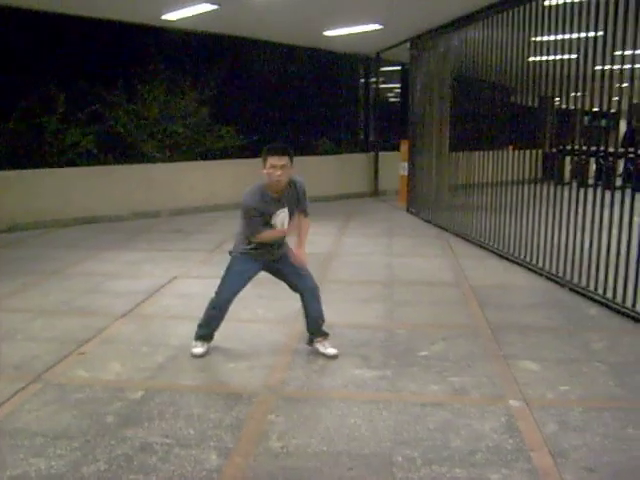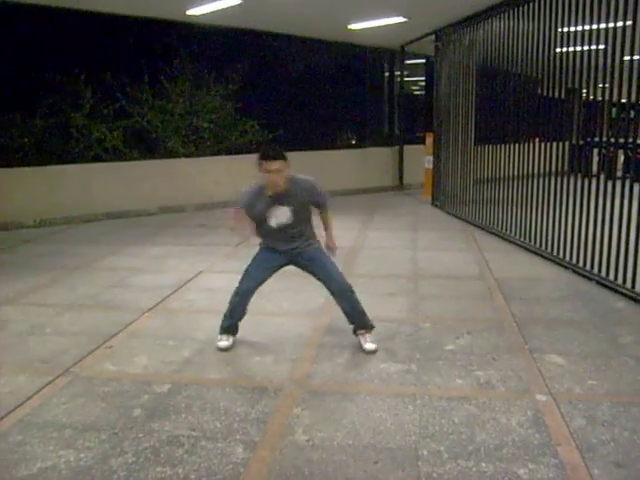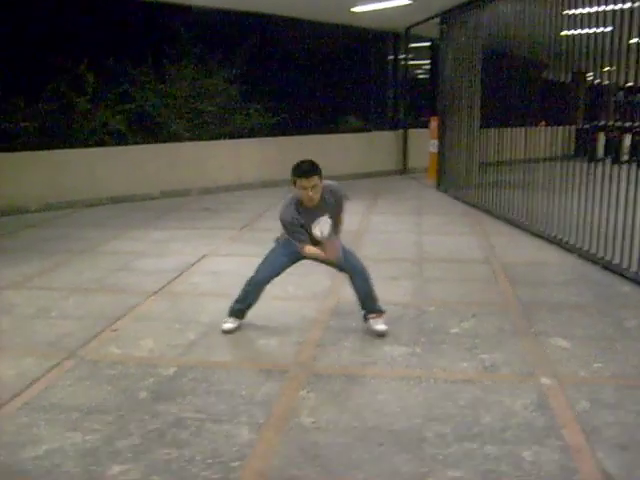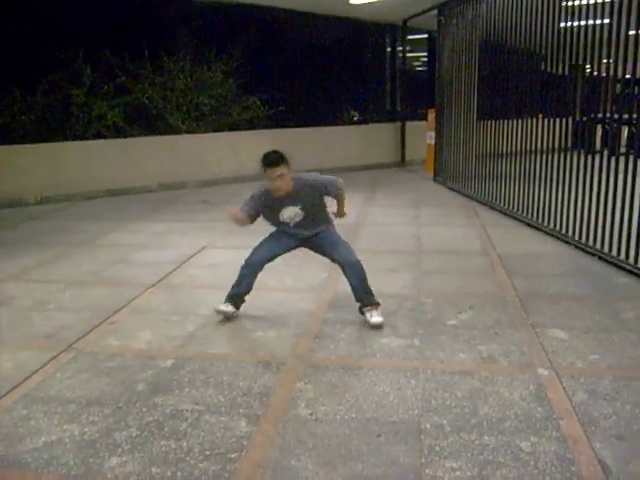
dt=0.4s
person 1, frame 1
left shoulder: (296, 187)
right shoulder: (252, 199)
left elbow: (302, 217)
right elbow: (257, 236)
left wrist: (300, 247)
right wrist: (287, 230)
left hip: (278, 252)
right hip: (249, 254)
left knee: (309, 288)
right knee: (223, 298)
left ankle: (317, 337)
right ankle: (202, 338)
person 1, frame 2
left shoulder: (305, 185)
right shoulder: (252, 196)
left elbow: (323, 206)
right elbow: (246, 224)
left wrist: (329, 234)
right wrist: (243, 221)
left hip: (306, 247)
right hip: (272, 249)
left knee: (339, 285)
right knee: (244, 288)
left ankle: (363, 329)
right ankle: (228, 331)
person 1, frame 3
left shoulder: (332, 190)
right shoulder: (288, 213)
right elbow: (305, 248)
left wrist: (336, 234)
right wrist: (326, 255)
left hip: (327, 243)
right hip: (293, 244)
left knee: (358, 269)
right knee: (260, 278)
left ankle: (373, 314)
right ankle: (236, 314)
person 1, frame 4
left shoulder: (312, 182)
right shoulder: (262, 195)
left elbow: (339, 185)
right elbow: (245, 218)
left wrist: (341, 209)
right wrist: (238, 217)
left hip: (320, 231)
right hip: (287, 233)
left knee: (351, 261)
right knee: (253, 262)
left ankle: (369, 307)
right ankle: (233, 302)
